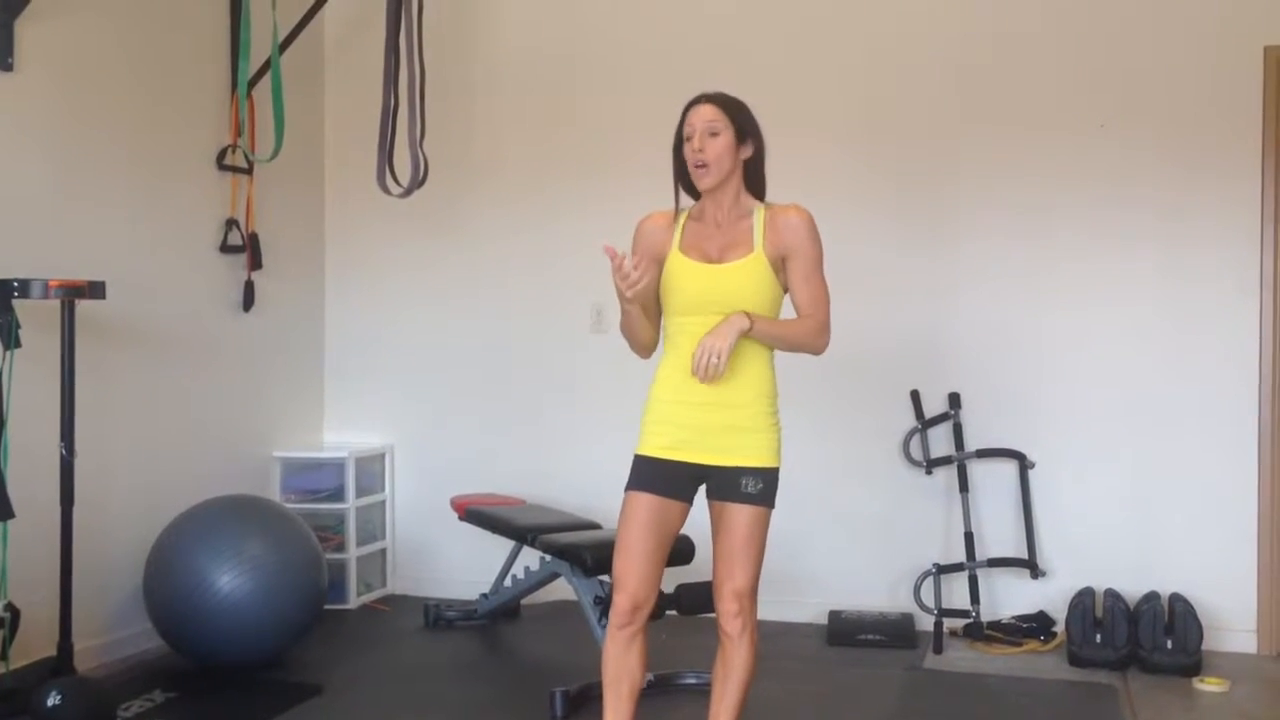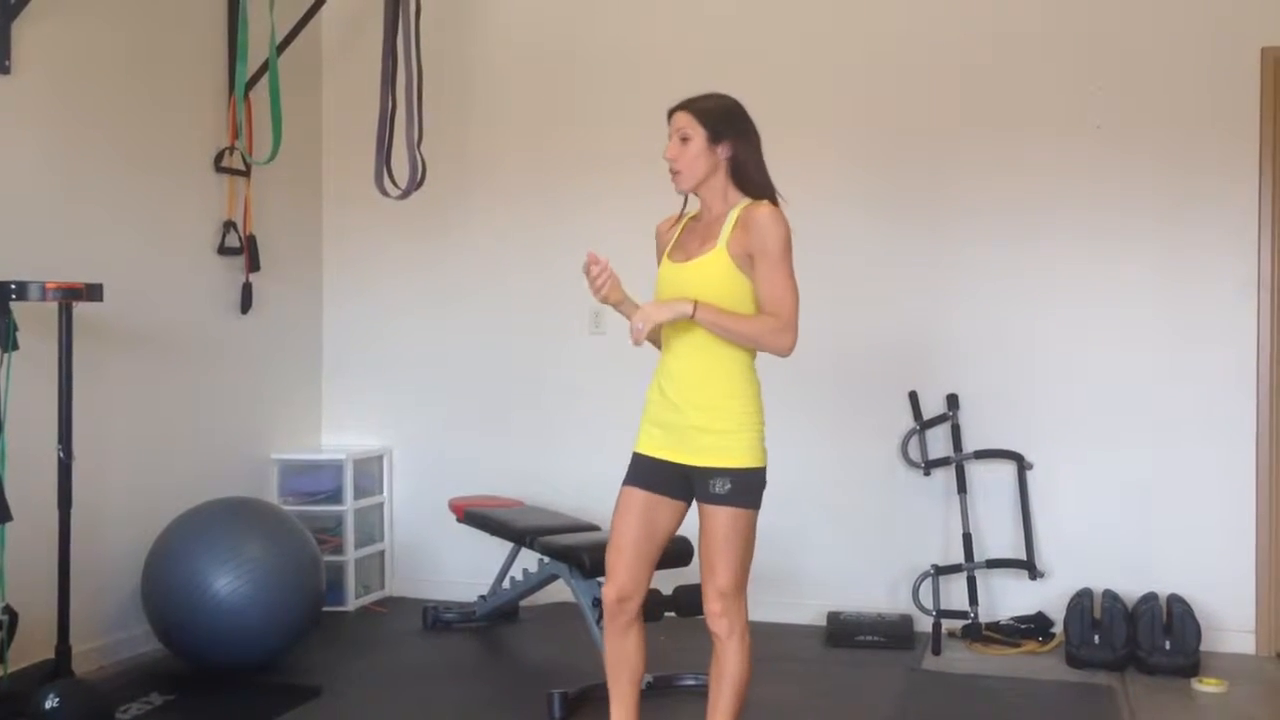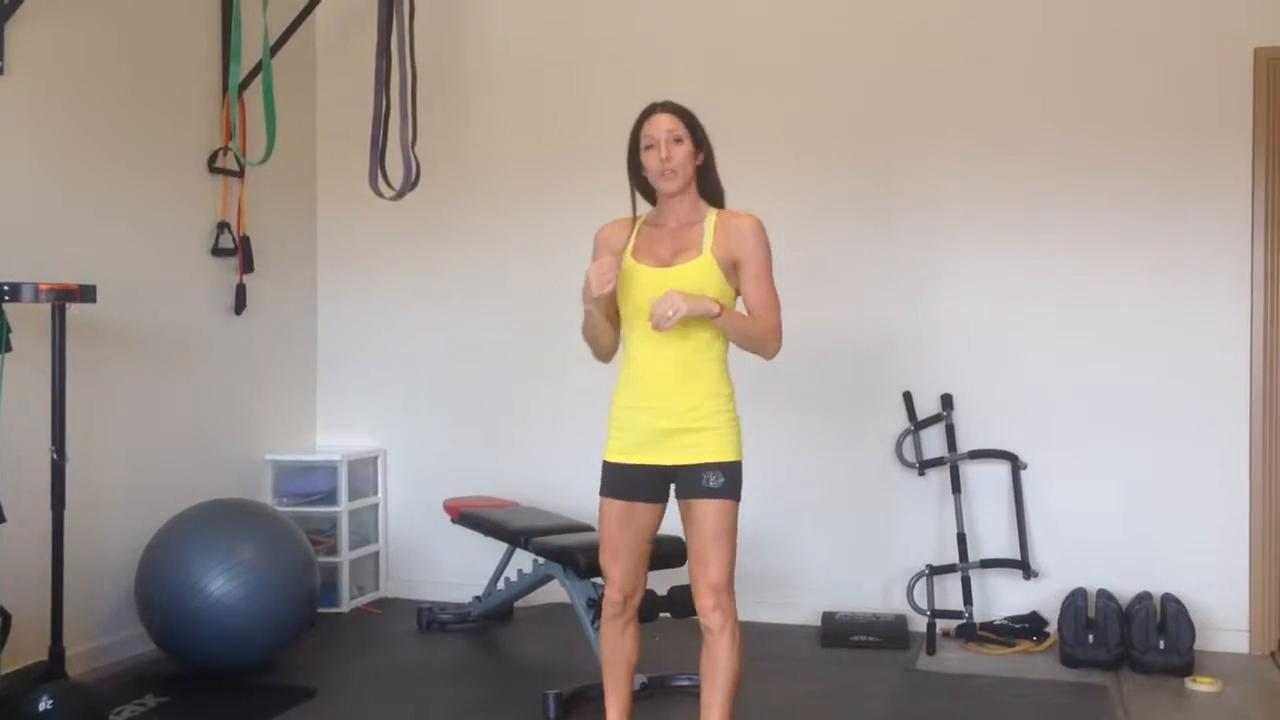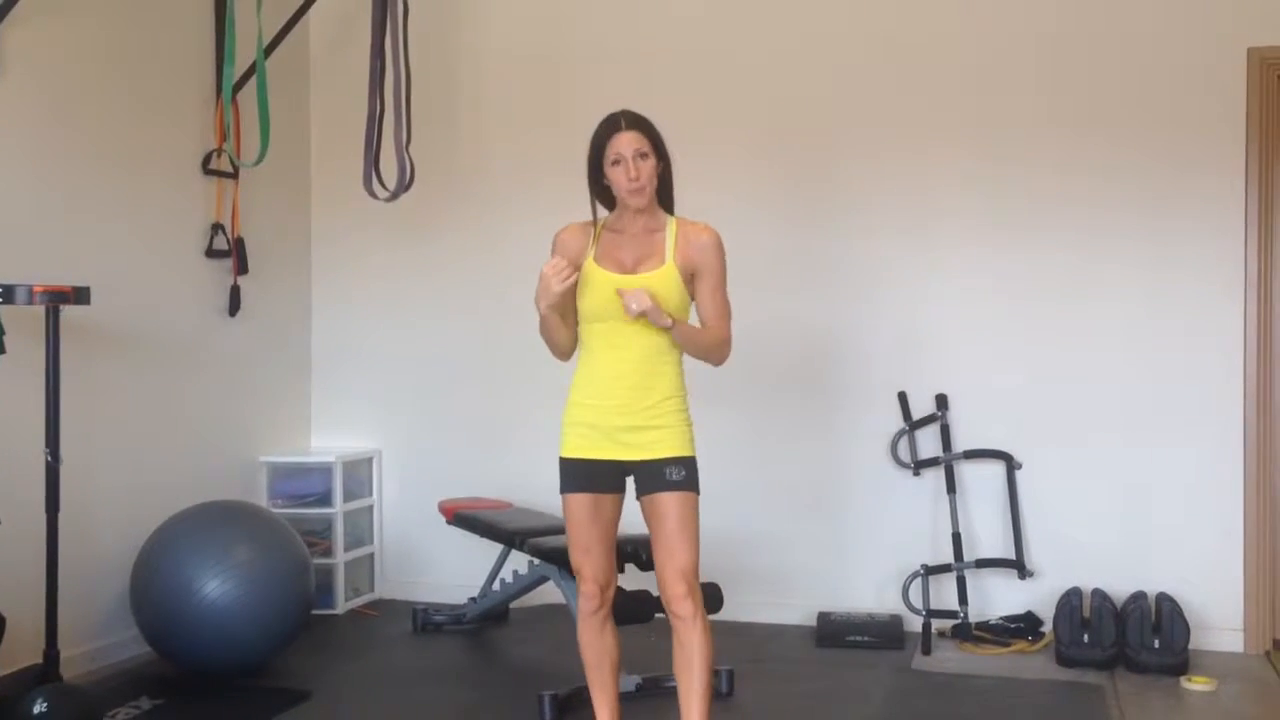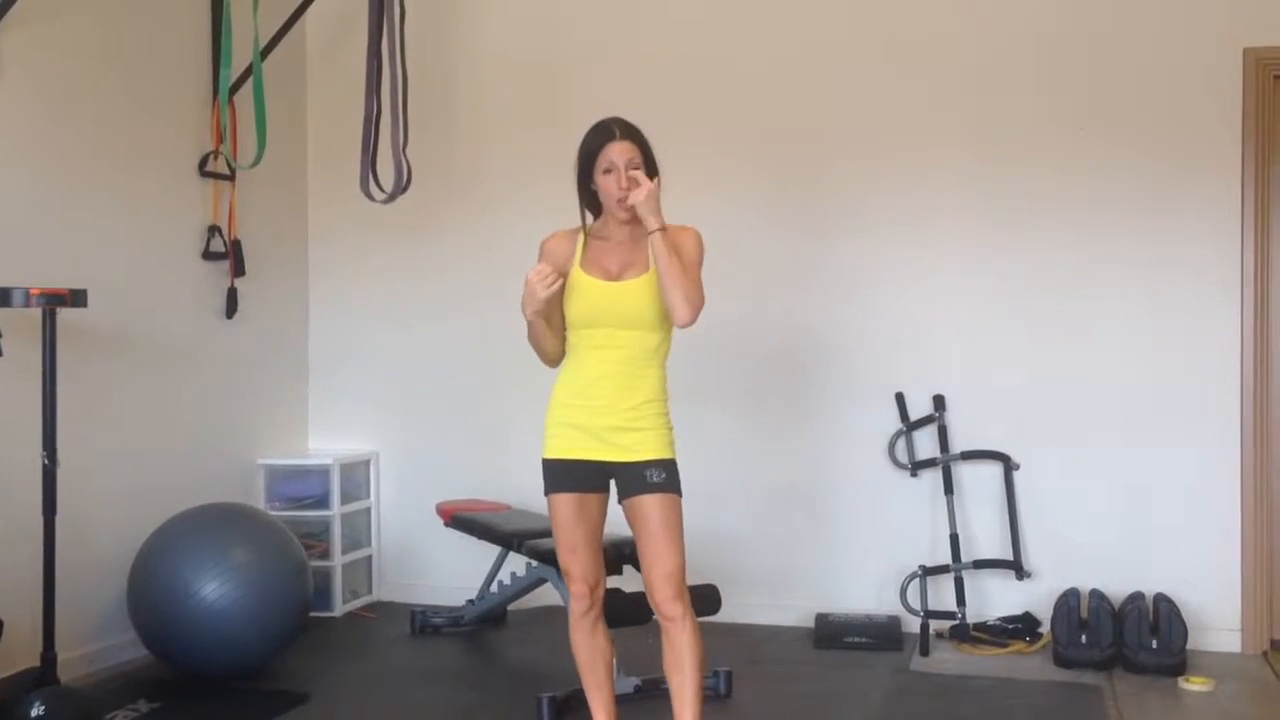
dt=0.4s
person 1, frame 1
left shoulder: (788, 225)
right shoulder: (657, 229)
left elbow: (816, 334)
right elbow: (643, 344)
left wrist: (742, 321)
right wrist: (628, 300)
left hip: (746, 441)
right hip: (667, 436)
left knee: (735, 610)
right knee: (627, 604)
person 1, frame 2
left shoulder: (760, 221)
right shoulder: (670, 230)
left elbow: (781, 335)
left wrist: (686, 308)
right wrist: (621, 301)
left hip: (728, 440)
right hip: (661, 436)
left knee: (723, 610)
right knee: (618, 596)
person 1, frame 3
left shoulder: (737, 231)
right shoulder: (616, 237)
left elbow: (769, 339)
right elbow: (604, 349)
left wrist: (708, 307)
right wrist: (594, 304)
left hip: (705, 437)
right hip: (631, 437)
left knee: (713, 604)
right knee: (619, 596)
person 1, frame 4
left shoulder: (697, 241)
right shoulder: (574, 241)
left elbow: (718, 347)
right elbow: (562, 347)
left wrist: (664, 317)
right wrist: (546, 305)
left hip: (663, 436)
right hip: (588, 434)
left knee: (682, 596)
right knee: (593, 592)
person 1, frame 5
left shoulder: (679, 239)
right shoulder: (561, 248)
left elbow: (686, 313)
right elbow: (552, 354)
left wrist: (652, 223)
right wrist: (532, 312)
left hip: (644, 439)
right hip: (571, 435)
left knee: (670, 598)
right knee: (583, 594)
